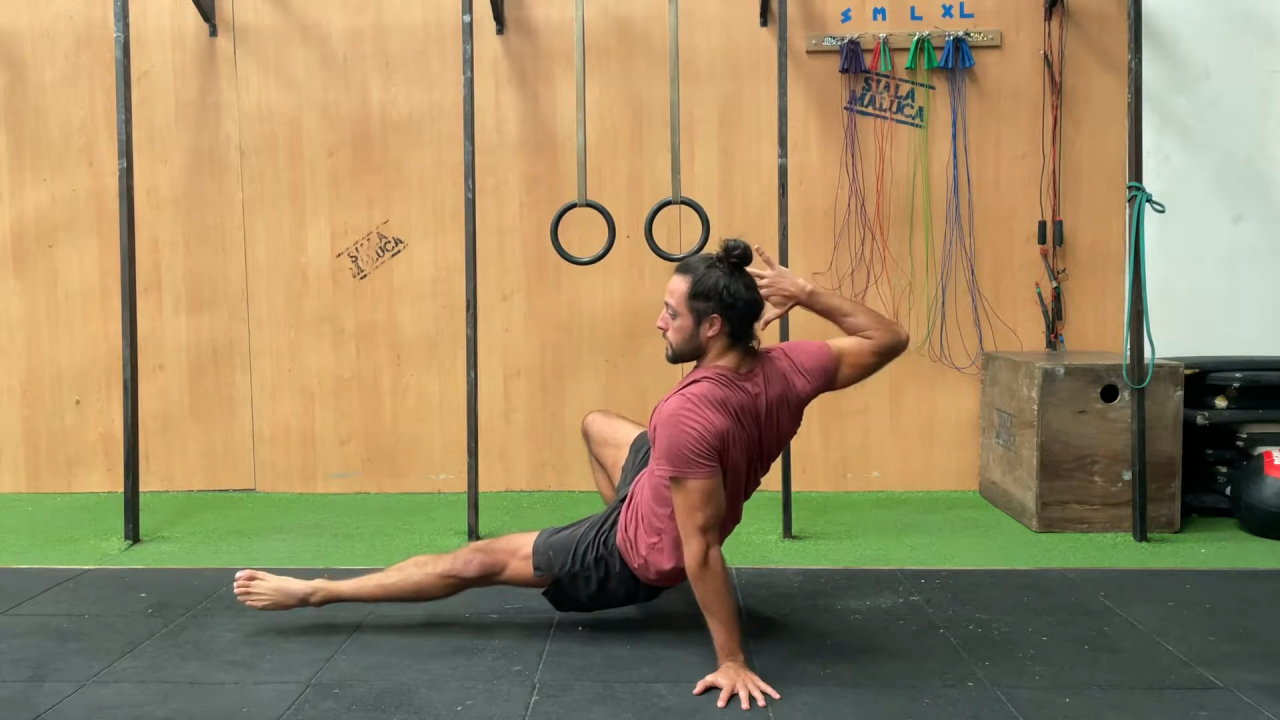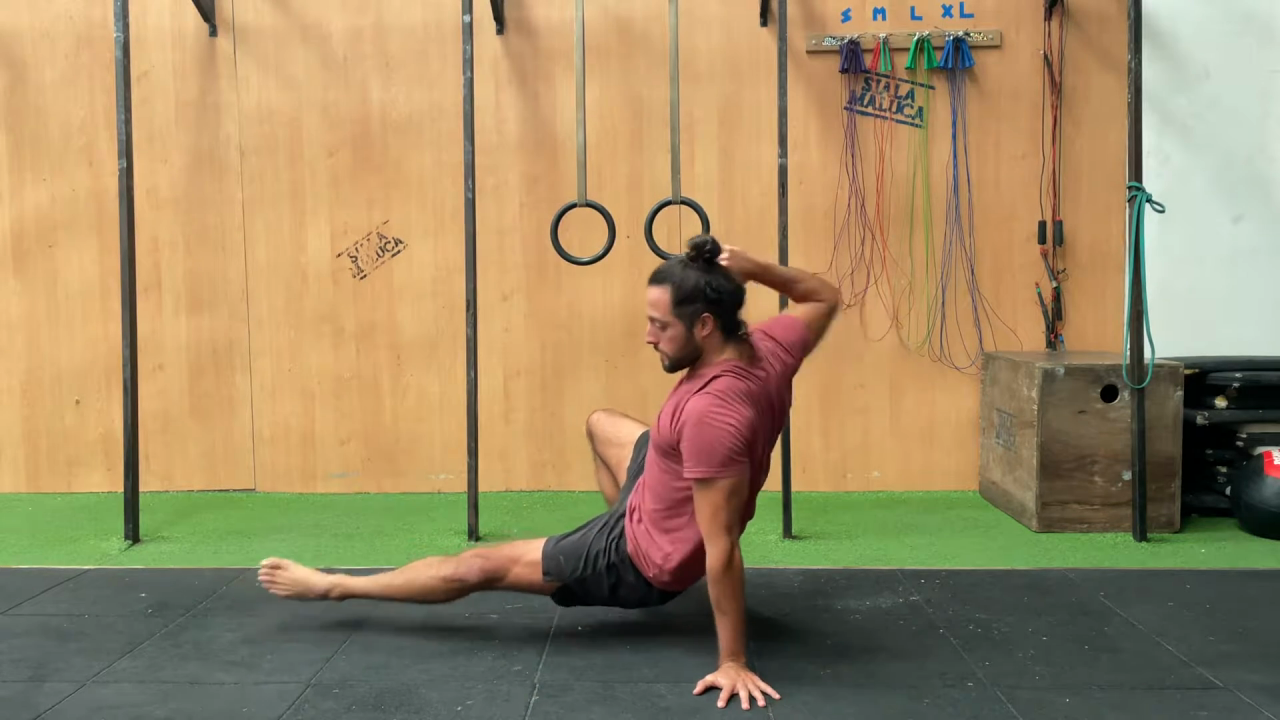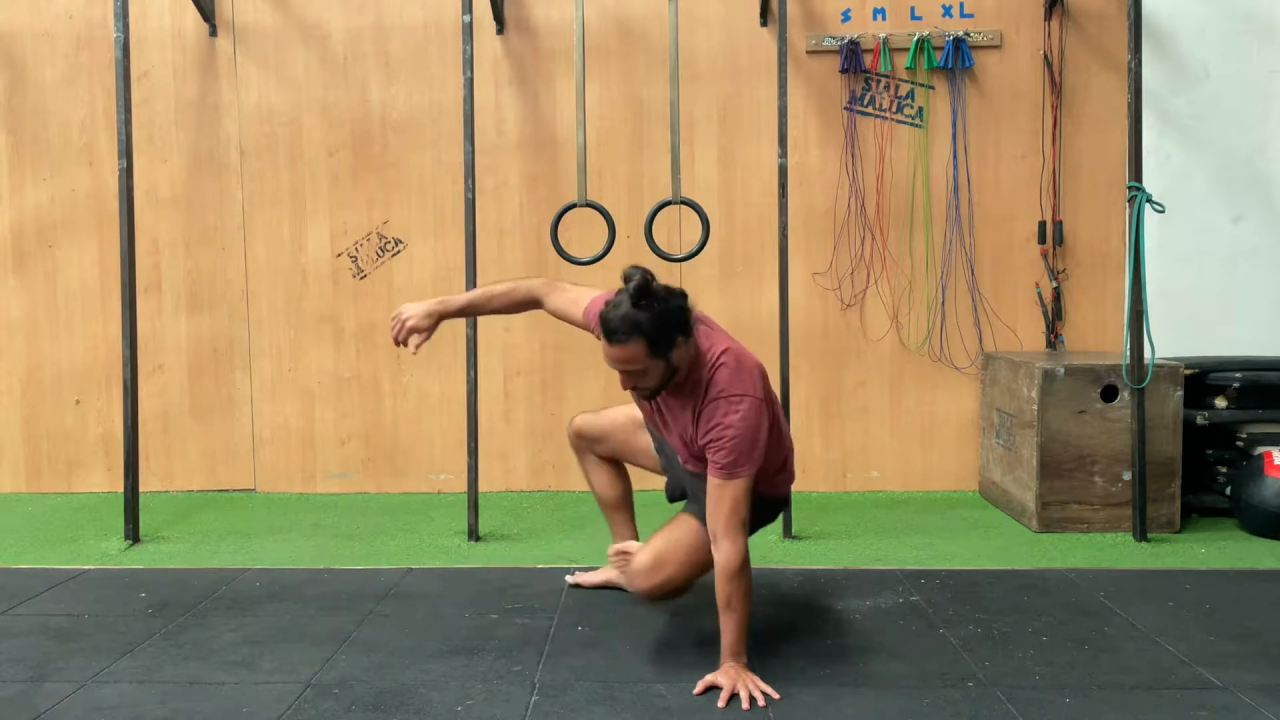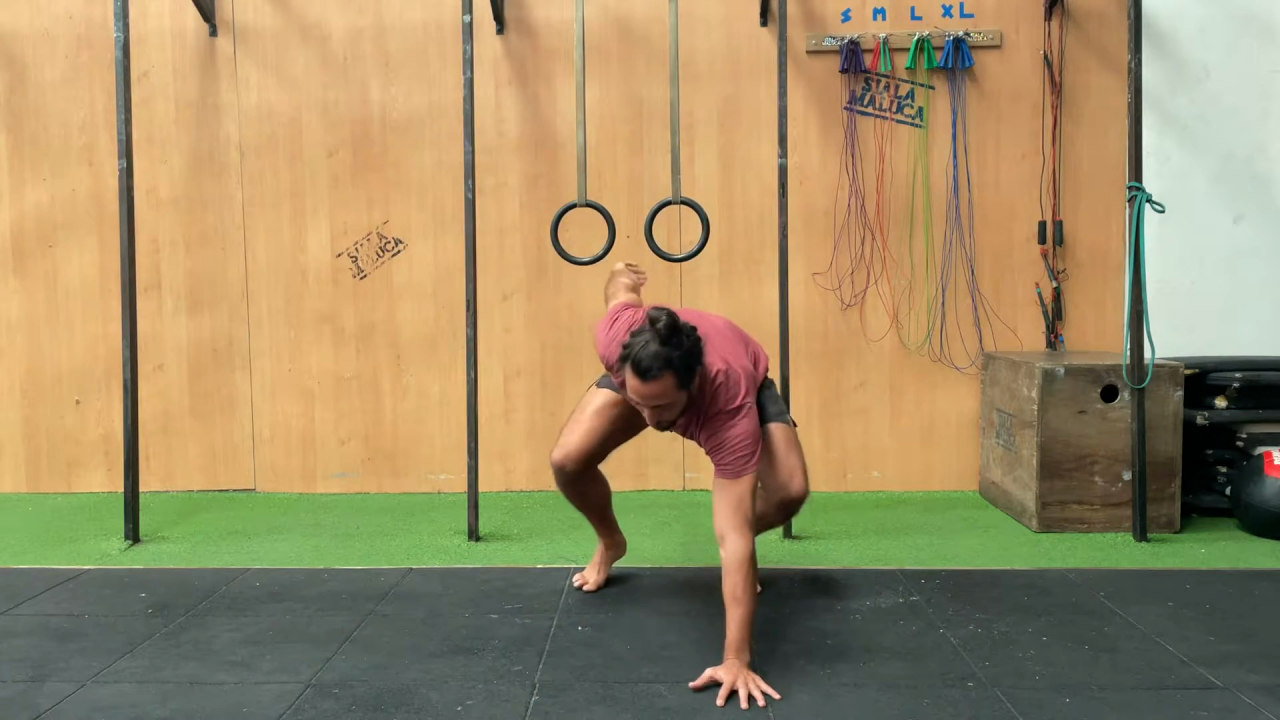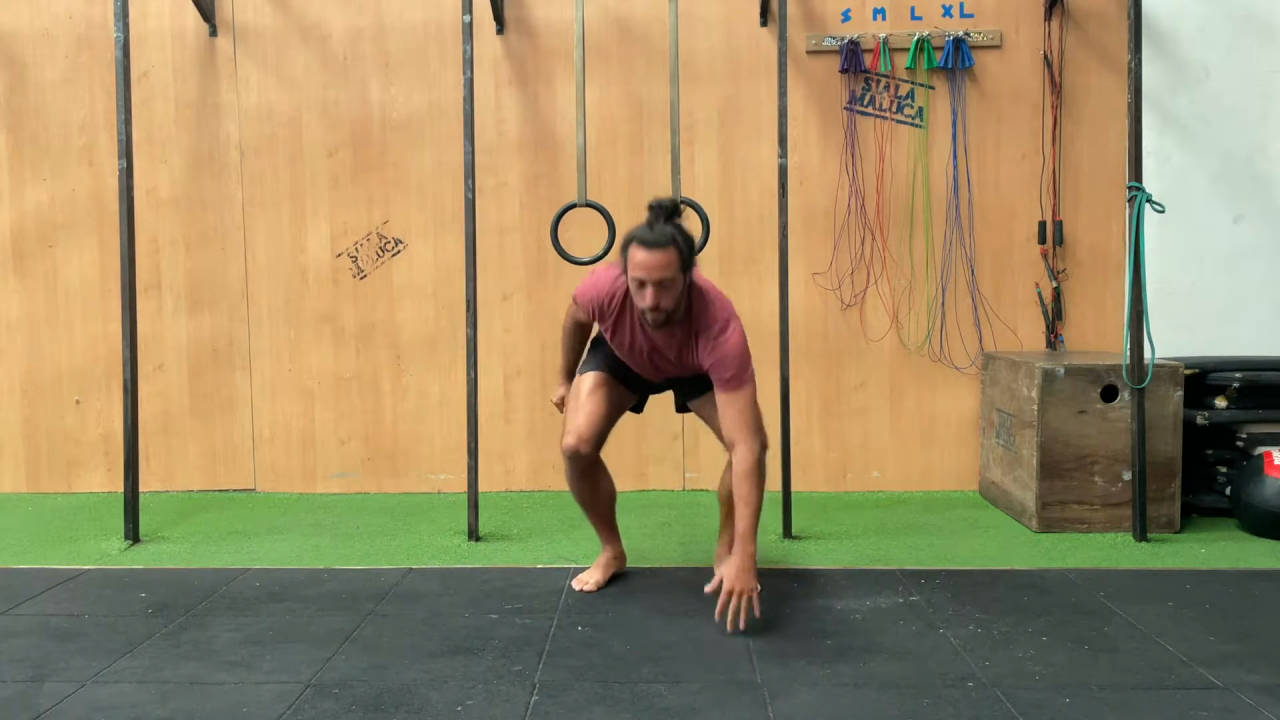
dt=0.4s
person 1, frame 1
left shoulder: (688, 415)
right shoulder: (791, 369)
left elbow: (700, 552)
right elbow: (889, 339)
left wrist: (732, 663)
right wrist: (807, 294)
left hip: (639, 555)
right hip: (662, 496)
left knee: (478, 560)
right knee: (595, 425)
left ankle: (314, 593)
person 1, frame 2
left shoulder: (714, 413)
right shoulder: (770, 349)
left elbow: (721, 552)
right elbow: (824, 297)
left wrist: (732, 664)
right wrist: (756, 267)
left hip: (649, 557)
right hip: (658, 494)
left knee: (480, 566)
right knee: (602, 424)
left ankle: (332, 586)
person 1, frame 3
left shoulder: (731, 407)
right shoulder: (641, 320)
left elbow: (729, 545)
right elbow: (545, 290)
left wrist: (733, 663)
right wrist: (441, 307)
left hip: (754, 488)
right hip: (689, 445)
left knee: (650, 578)
right knee: (583, 432)
left ankle: (634, 567)
right ankle: (623, 556)
person 1, frame 4
left shoulder: (731, 410)
right shoulder: (619, 339)
left elbow: (735, 540)
right elbow: (621, 282)
left wrist: (735, 660)
right wrist: (624, 275)
left hip: (742, 376)
right hip: (641, 371)
left knee: (789, 492)
right knee: (567, 462)
right ankle: (609, 544)
person 1, frame 5
left shoulder: (719, 329)
right shoulder: (601, 289)
left elbow: (747, 448)
right elbow: (575, 321)
left wrist: (742, 554)
right wrist: (564, 381)
left hip: (693, 370)
right hip: (618, 360)
left knee: (751, 436)
right knee: (576, 447)
left ankle: (722, 554)
right ankle: (611, 551)
